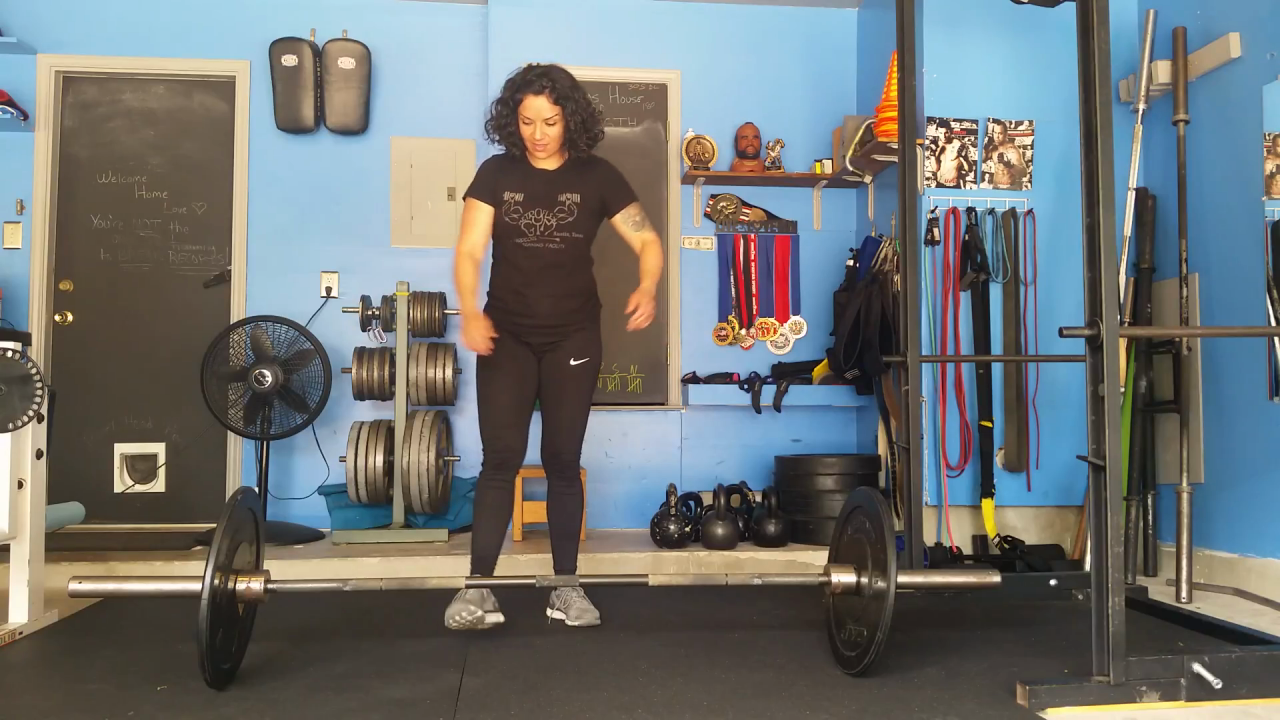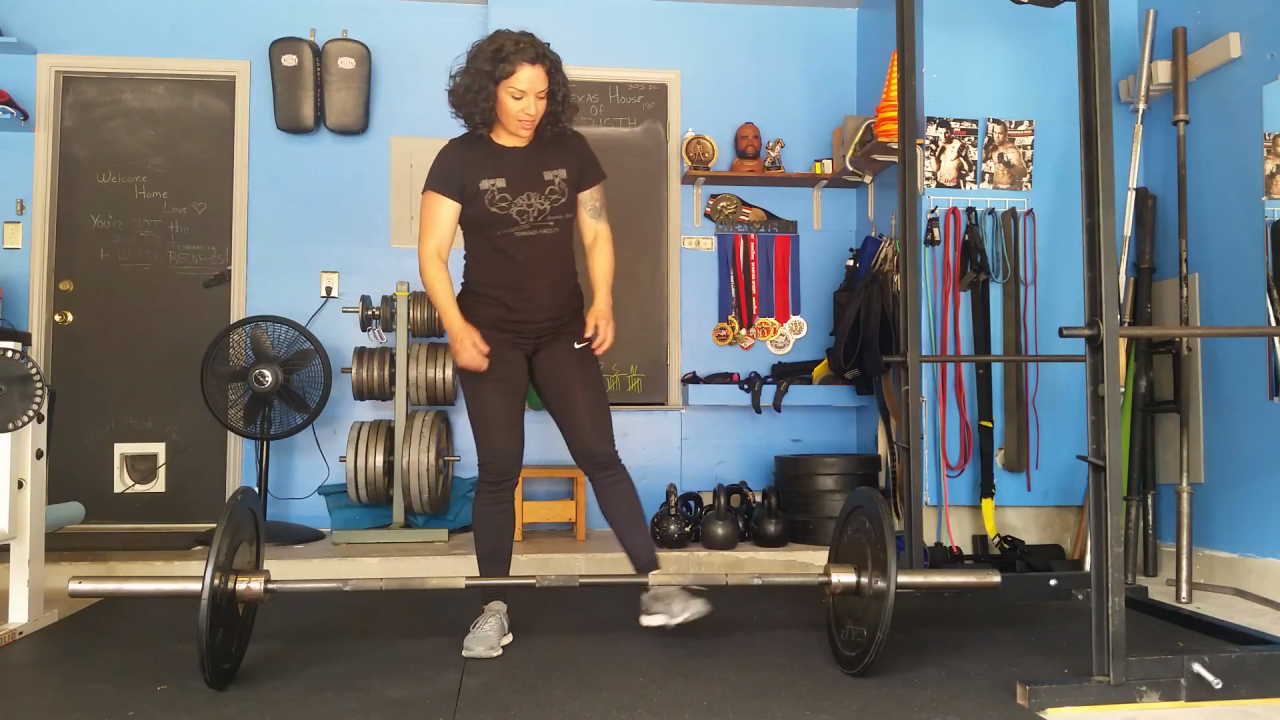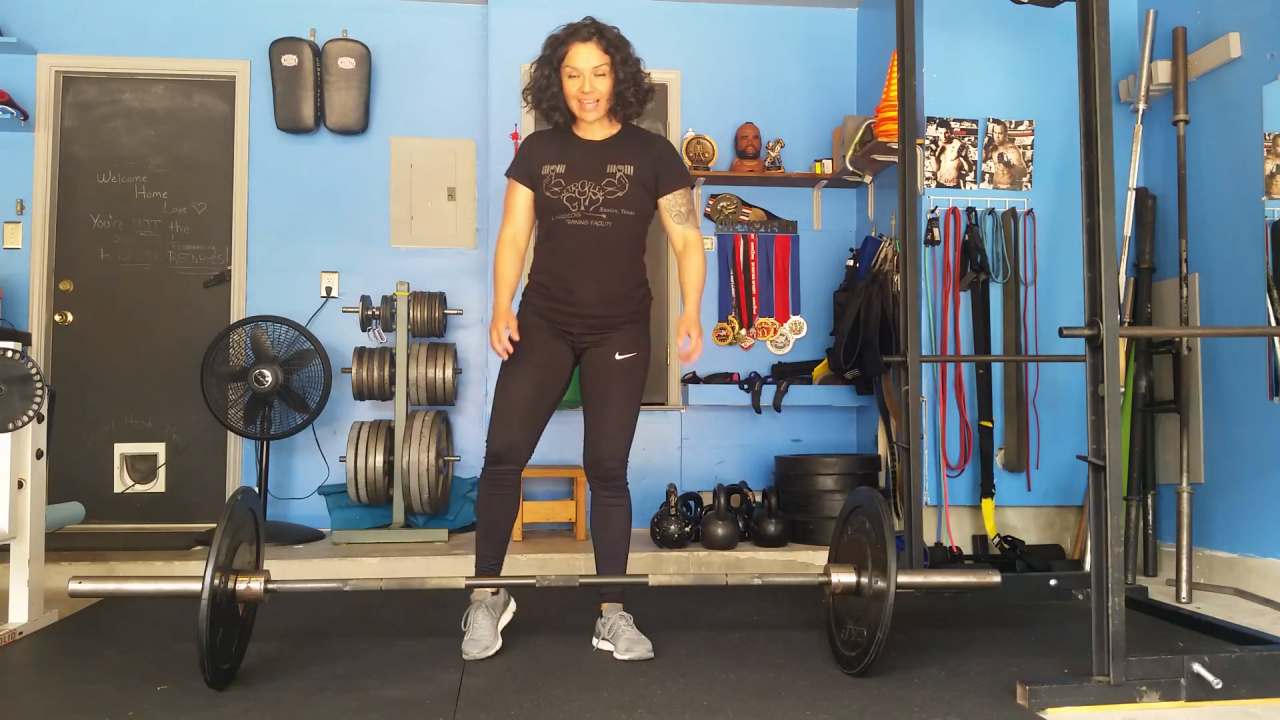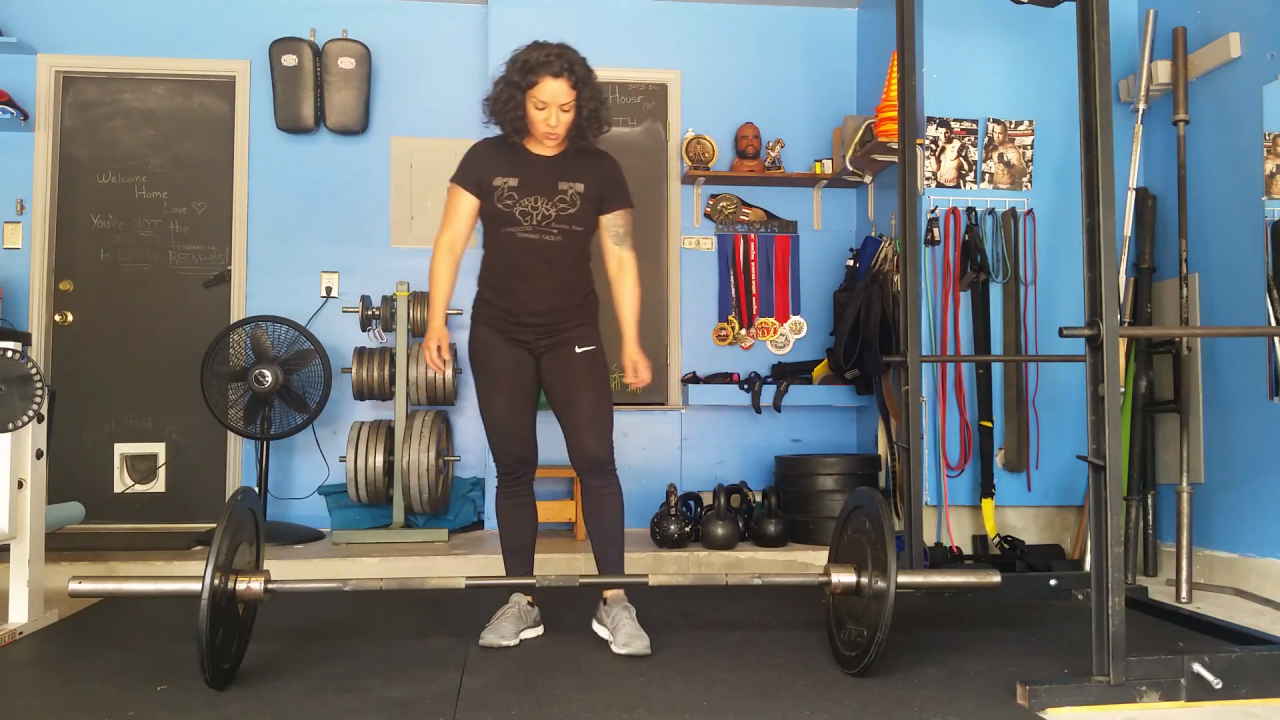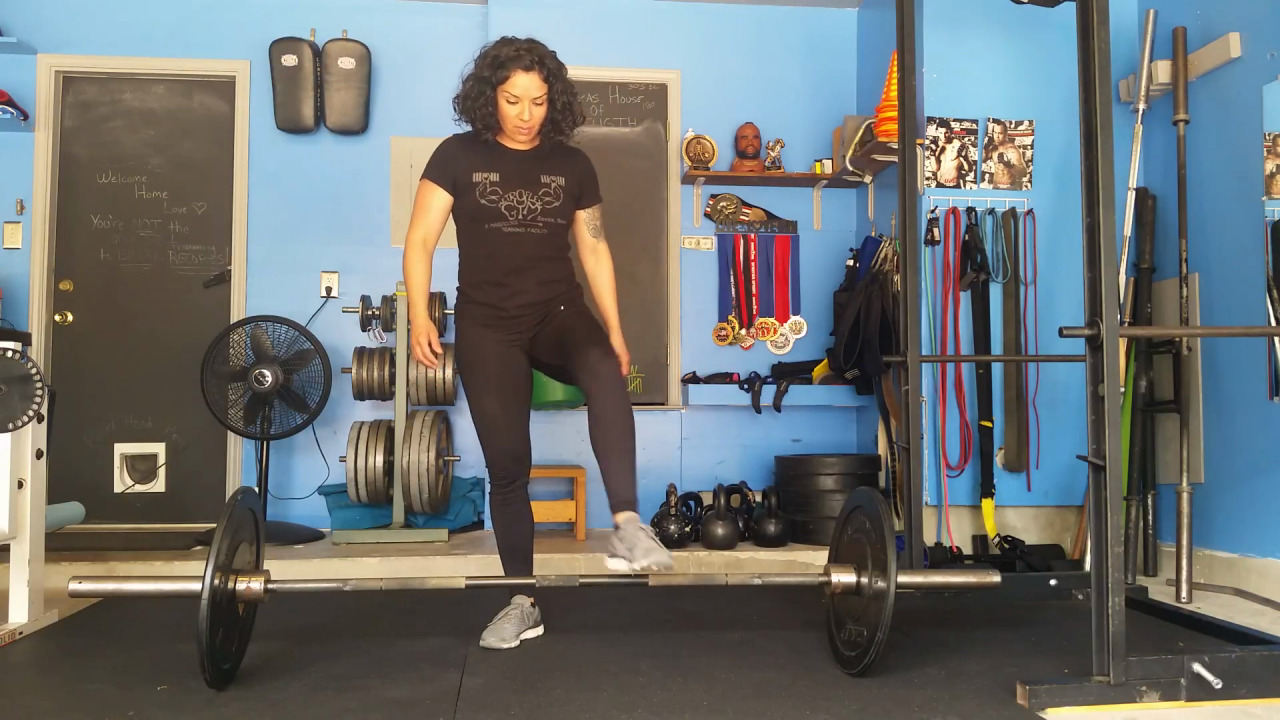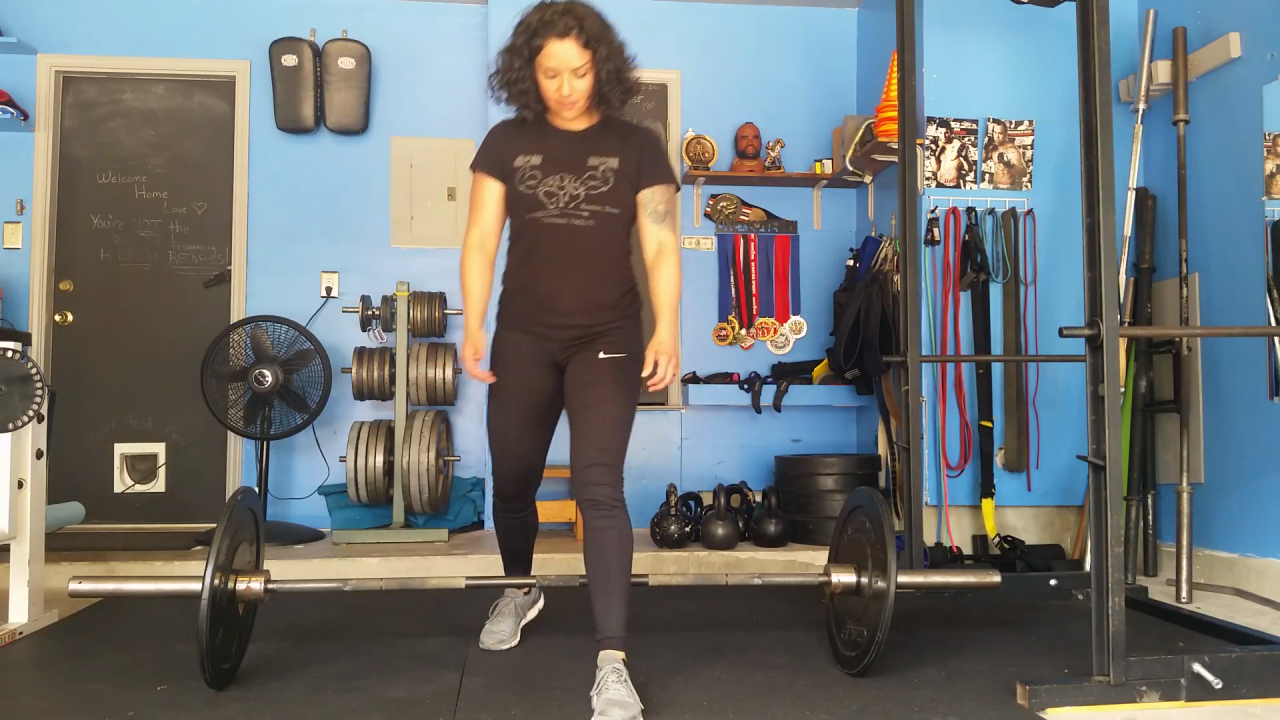
dt=0.7s
person 1, frame 1
left shoulder: (597, 177)
right shoulder: (495, 175)
left elbow: (648, 242)
right elbow: (470, 251)
left wrist: (646, 289)
right wrist: (470, 313)
left hip: (574, 336)
right hip: (507, 334)
left knee: (562, 462)
right knee: (501, 457)
left ankle: (565, 587)
right ankle: (478, 587)
person 1, frame 2
left shoulder: (570, 150)
right shoulder: (459, 159)
left elbow: (597, 233)
right elbow: (431, 253)
left wrist: (602, 302)
right wrist: (455, 327)
left hip: (561, 328)
right hip: (492, 335)
left knee: (599, 454)
right knee: (499, 469)
left ankle: (655, 586)
right ankle: (494, 609)
person 1, frame 3
left shoulder: (652, 153)
right shoulder: (537, 150)
left elbow: (688, 241)
right elbow: (514, 236)
left wrist: (691, 311)
right wrist: (502, 307)
left hip: (619, 331)
right hip: (543, 323)
left knee: (607, 470)
right knee: (503, 454)
left ankle: (611, 613)
right ankle: (488, 594)
person 1, frame 4
left shoulder: (599, 169)
right shoulder: (486, 159)
left elbow: (620, 259)
right elbow: (451, 242)
left wrist: (631, 341)
right wrist: (436, 320)
left hip: (572, 333)
right hip: (499, 335)
left knee: (595, 459)
right knee: (514, 466)
left ankle: (613, 602)
right ankle: (522, 601)
person 1, frame 5
left shoulder: (572, 164)
right shoulder: (458, 156)
left elbow: (593, 251)
right elbow: (420, 239)
left wrist: (615, 329)
right wrist: (419, 316)
left hip: (558, 313)
right hip: (486, 327)
left knee: (604, 382)
right knee: (507, 466)
left ankle: (628, 529)
right ankle: (523, 602)
person 1, frame 6
left shoulder: (635, 145)
right shoulder: (506, 142)
left elbow: (661, 245)
right elbow: (480, 239)
left wrist: (665, 329)
right wrist: (473, 326)
left hip: (607, 339)
right hip: (523, 338)
left knee: (598, 488)
right knee: (512, 482)
left ankle: (612, 661)
right ankle: (519, 590)
